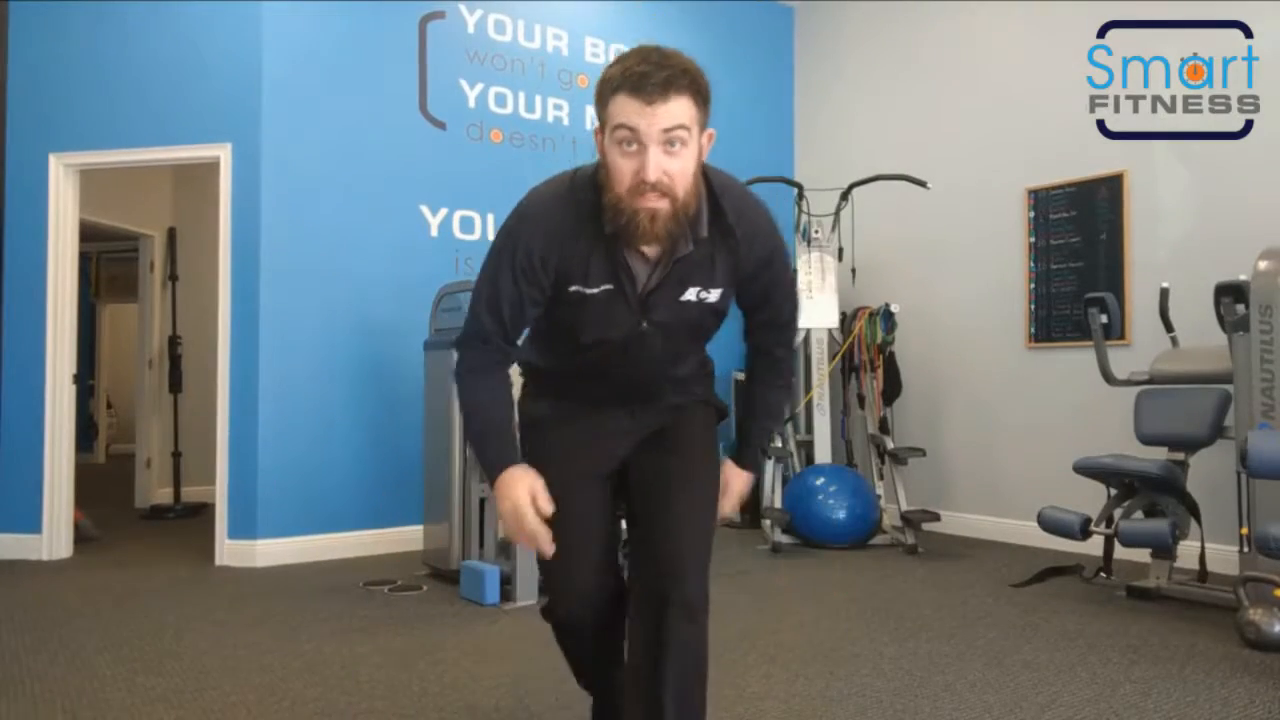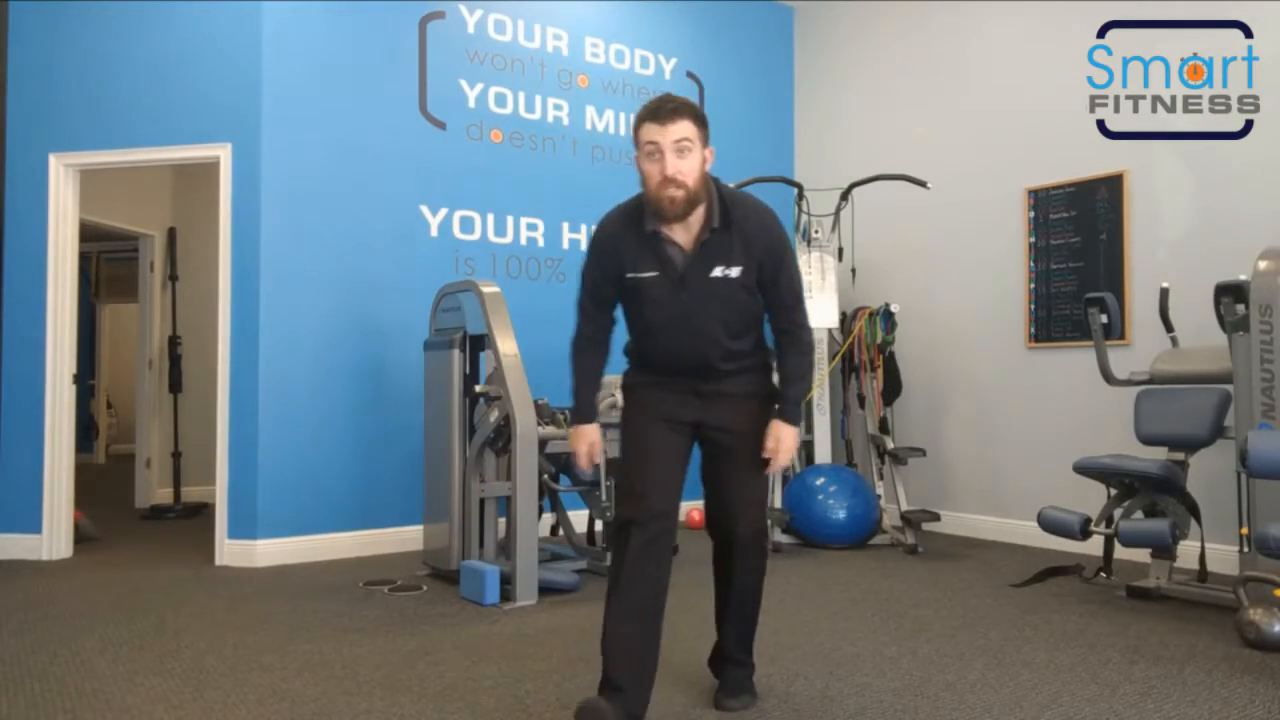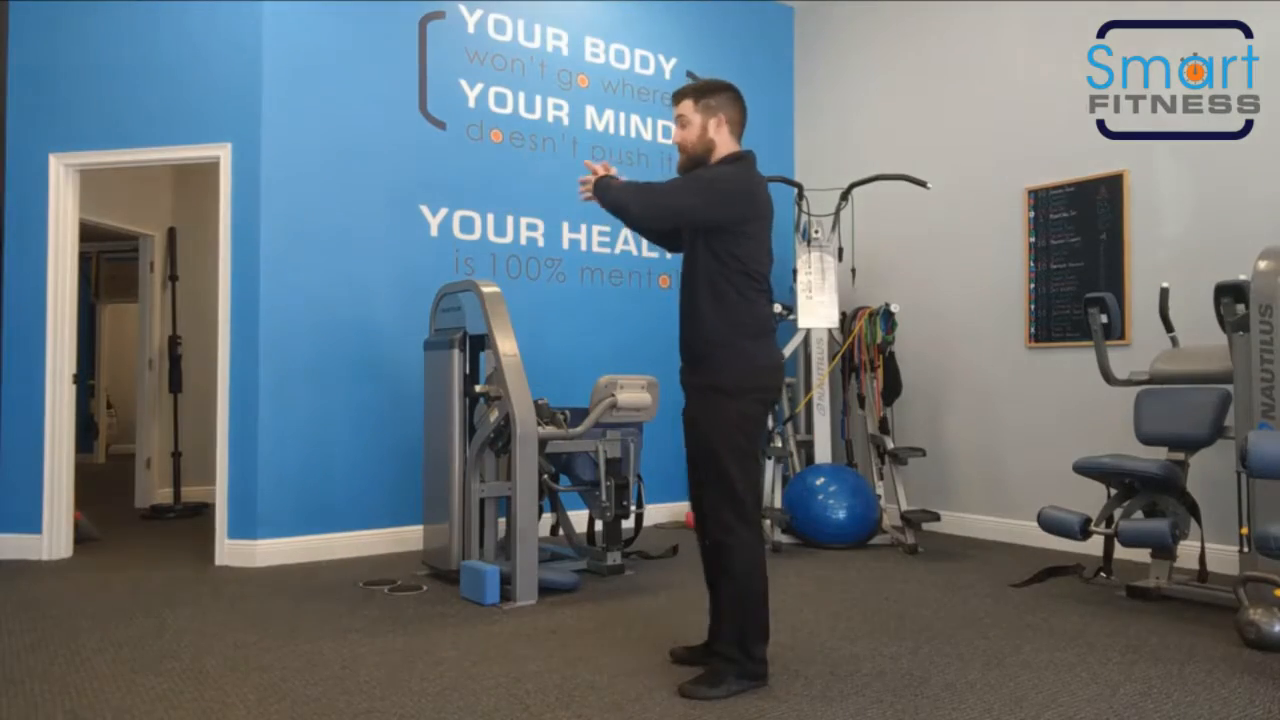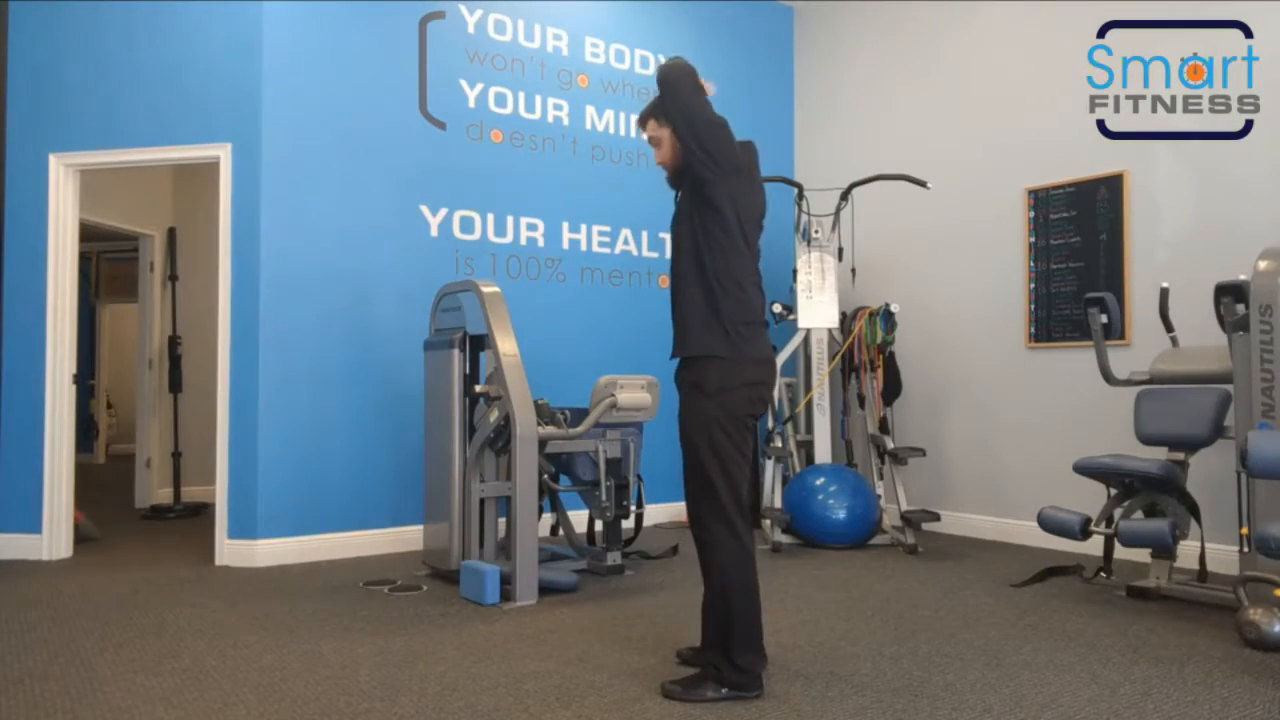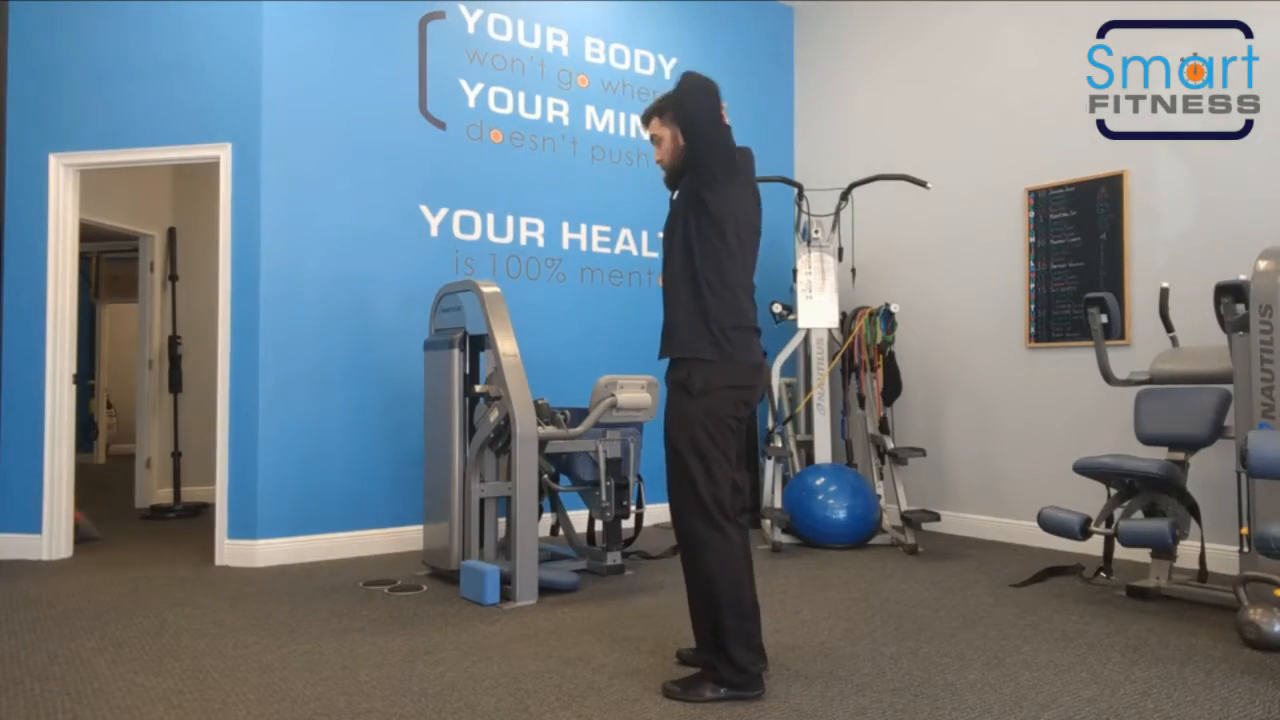
dt=1s
person 1, frame 1
left shoulder: (746, 226)
right shoulder: (546, 218)
left elbow: (772, 346)
right elbow: (483, 349)
left wrist: (747, 456)
right wrist: (503, 465)
left hip: (676, 410)
right hip: (566, 411)
left knee: (675, 594)
right knee: (579, 603)
person 1, frame 2
left shoulder: (755, 225)
right shoulder: (616, 233)
left elbow: (792, 326)
right elbow: (593, 327)
left wrist: (788, 412)
right wrist: (584, 415)
left hip: (740, 393)
right hip: (656, 392)
left knee: (741, 533)
right knee: (643, 526)
left ankle: (734, 665)
person 1, frame 3
left shoulder: (735, 185)
right shoulder: (717, 187)
left elbow: (650, 203)
right elbow: (672, 231)
left wrist: (606, 186)
right wrist: (614, 194)
left hip: (737, 379)
right hip: (715, 375)
left knee: (731, 517)
right knee: (712, 513)
left ankle: (744, 660)
right ankle: (728, 640)
person 1, frame 4
left shoulder: (723, 165)
right shoulder: (727, 174)
left elbow: (674, 78)
left wrist: (687, 89)
right wrist: (689, 99)
left hip: (722, 368)
right hip: (733, 363)
left knee: (720, 518)
right knee: (724, 514)
left ankle: (735, 669)
right ankle: (731, 646)
person 1, frame 5
left shoulder: (718, 171)
right shoulder: (722, 178)
left elbow: (696, 89)
left wrist: (705, 117)
right wrist: (705, 123)
left hip: (709, 370)
right hip: (726, 365)
left knee: (705, 517)
right knee: (718, 514)
left ankle: (735, 669)
right ankle: (731, 647)
